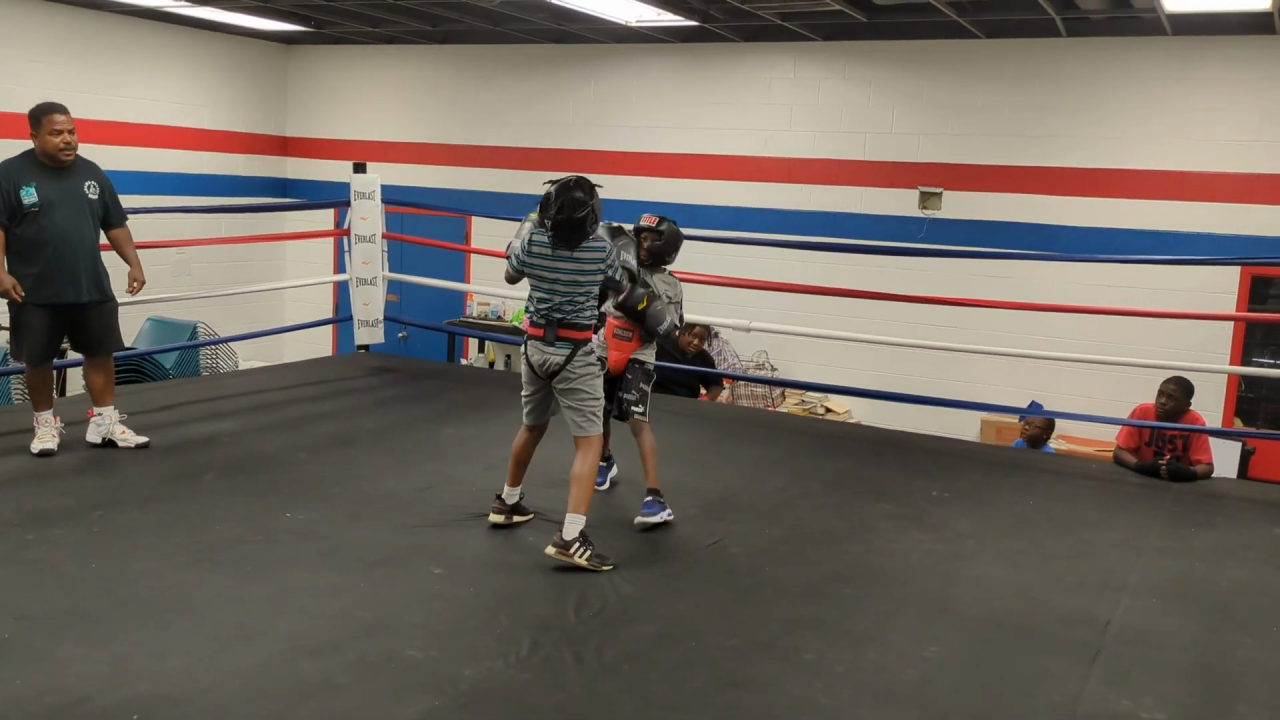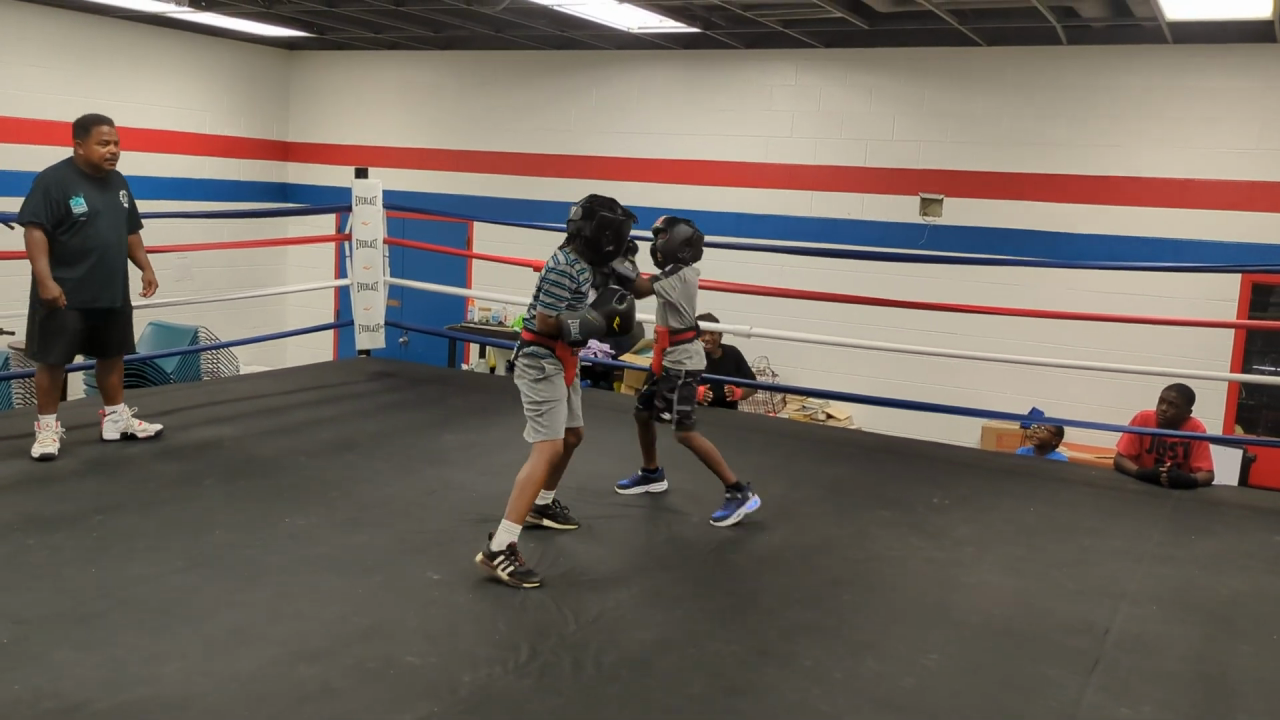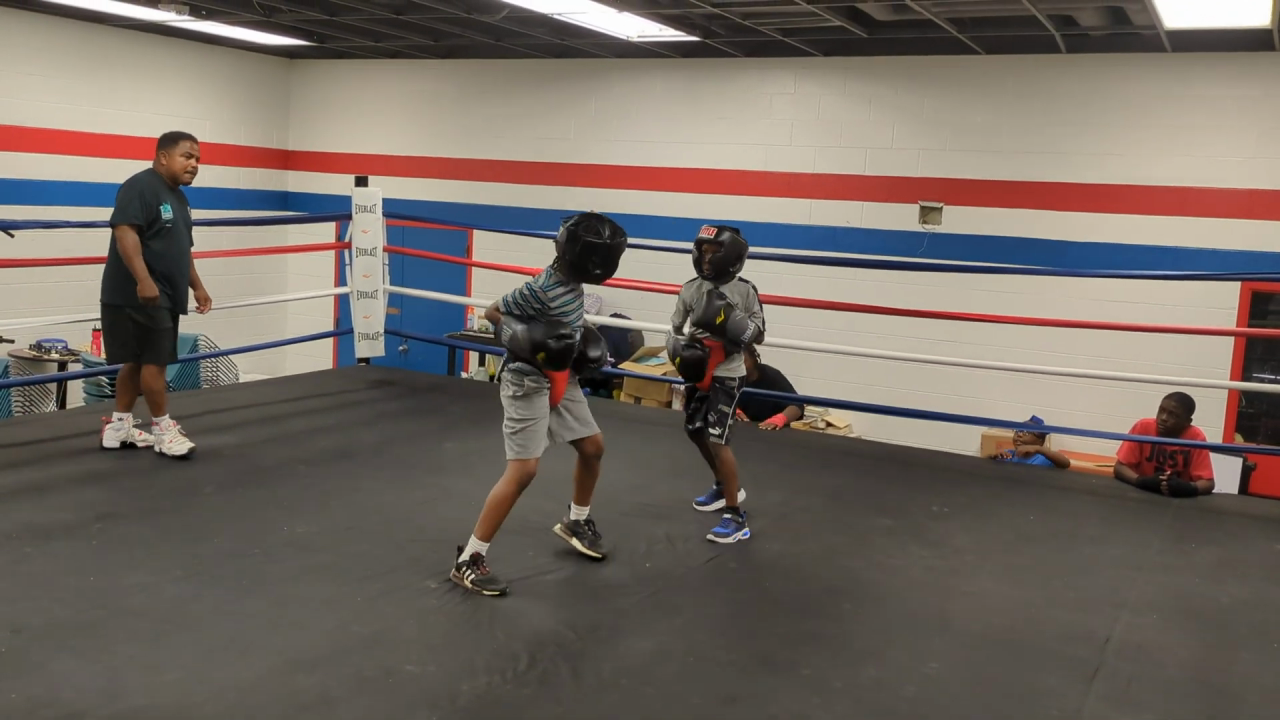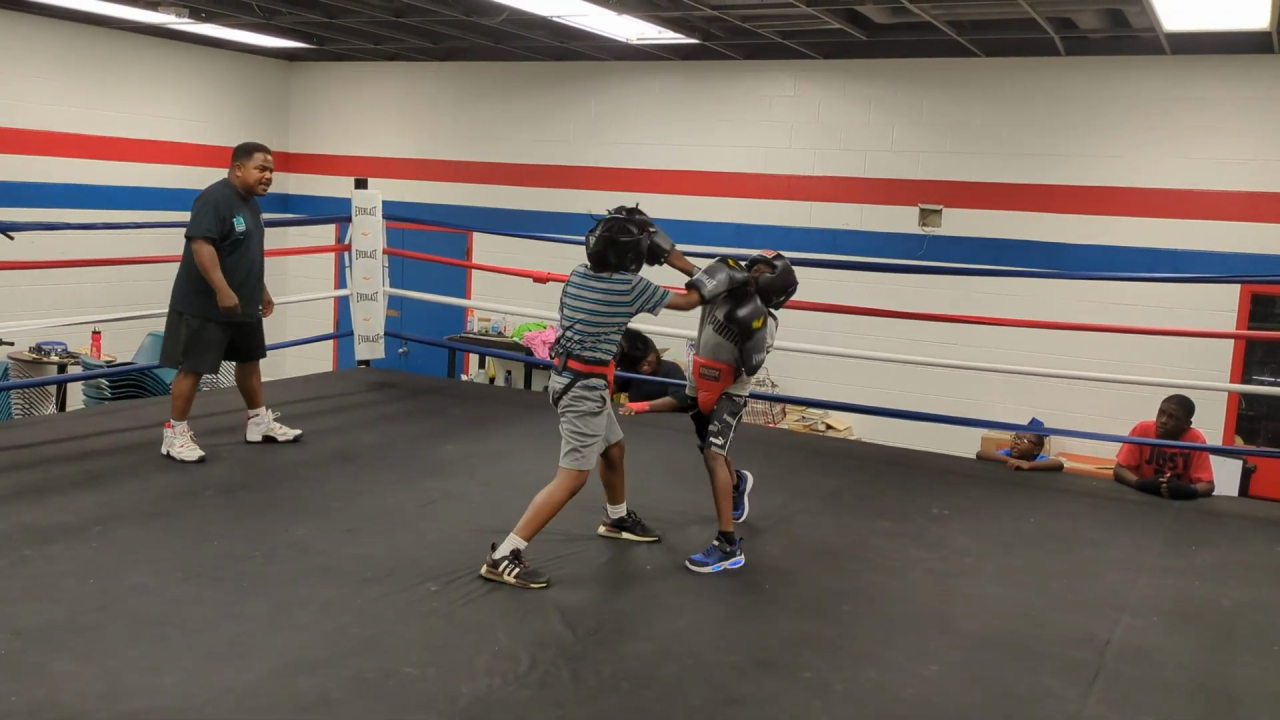
dt=0.7s
person 1, frame 1
left shoulder: (533, 242)
right shoulder: (599, 253)
left elbow: (511, 274)
right elbow: (618, 279)
left hip: (535, 347)
right hip: (574, 354)
left knee: (533, 426)
right knee: (590, 443)
left ankle: (508, 504)
right ankle: (571, 538)
person 1, frame 2
left shoulder: (583, 264)
right shoulder: (561, 267)
right elbow: (544, 324)
right wrist: (596, 320)
left hip: (561, 362)
right hip: (540, 364)
left knee: (572, 436)
right knee: (547, 450)
left ankle: (541, 504)
right ankle: (500, 547)
person 1, frame 3
left shoulder: (571, 279)
right shoulder: (541, 288)
right elbow: (494, 313)
left wrist: (588, 339)
right wrist: (530, 343)
left hip: (560, 377)
right hip: (527, 381)
left knee: (593, 447)
right knee: (521, 472)
left ankle: (576, 522)
right ankle: (469, 559)
person 1, frame 4
left shoulder: (578, 275)
right shoulder: (630, 286)
right elbow: (686, 301)
right wrist: (710, 280)
left hip: (570, 377)
right hip: (586, 386)
left knee: (613, 451)
right knee: (573, 477)
left ankle: (618, 518)
right ankle: (504, 556)
person 2, frame 1
left shoulder: (92, 173)
left elbow: (115, 225)
left wrist: (134, 264)
left hip: (91, 288)
right hip: (35, 291)
left knee: (101, 352)
right knee: (37, 358)
left ankle: (104, 423)
right ankle: (46, 425)
person 2, frame 2
left shoulder: (118, 182)
right shoulder: (53, 181)
left elbow: (130, 232)
right elbow: (34, 230)
left wrist: (146, 268)
right wrist: (45, 279)
left hip: (113, 293)
right hip: (65, 294)
left knee: (113, 355)
right knee: (52, 360)
left ankle: (116, 419)
right ankle: (47, 428)
person 2, frame 3
left shoulder: (178, 196)
right shoulder: (140, 187)
right elbow: (125, 232)
left wrist: (197, 286)
right wrist: (143, 280)
left hip: (165, 295)
right hip: (138, 294)
left knee: (138, 360)
right knee: (154, 359)
left ankle: (118, 427)
right ankle: (164, 429)
person 2, frame 4
left shoulder: (250, 203)
right shoulder: (215, 198)
right elbow: (200, 244)
left wrist: (260, 290)
right wrist: (222, 291)
left hip: (242, 304)
right hip: (205, 304)
left knee: (249, 359)
right knee: (193, 367)
left ankle: (260, 423)
right ankle: (175, 434)
person 3, frame 1
left shoulder: (668, 284)
left elbow: (669, 327)
left wrist: (650, 303)
left hip: (639, 359)
right hip: (605, 352)
left knee: (638, 422)
left ankle: (656, 499)
right ankle: (606, 462)
person 3, frame 2
left shoulder: (680, 273)
right shoulder: (680, 272)
left elbow: (641, 288)
right elbow: (646, 288)
left wrist: (617, 269)
right wrist: (627, 270)
left hip: (682, 363)
right hip: (668, 359)
left knee: (685, 432)
right knee: (643, 414)
left ankle: (739, 492)
right ankle: (651, 473)
person 3, frame 3
left shoulder: (743, 290)
right shoulder: (691, 288)
left elbow: (756, 336)
right elbow: (676, 329)
left wrist: (728, 320)
right wrist: (678, 348)
left hip: (727, 373)
right hip: (696, 371)
left knee: (716, 441)
right knee: (696, 432)
left ankle: (735, 515)
right ankle: (725, 489)
person 3, frame 4
left shoulder: (765, 319)
right shoulder: (723, 293)
left elbow: (752, 366)
left wrist: (757, 328)
left hip: (729, 393)
right hip: (699, 387)
left knee: (714, 456)
right knee: (710, 450)
left ankle: (728, 545)
right ankle: (737, 482)
